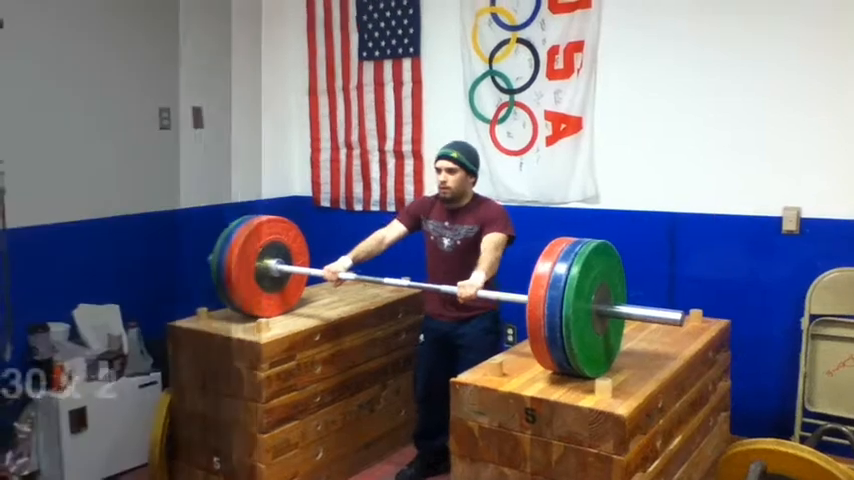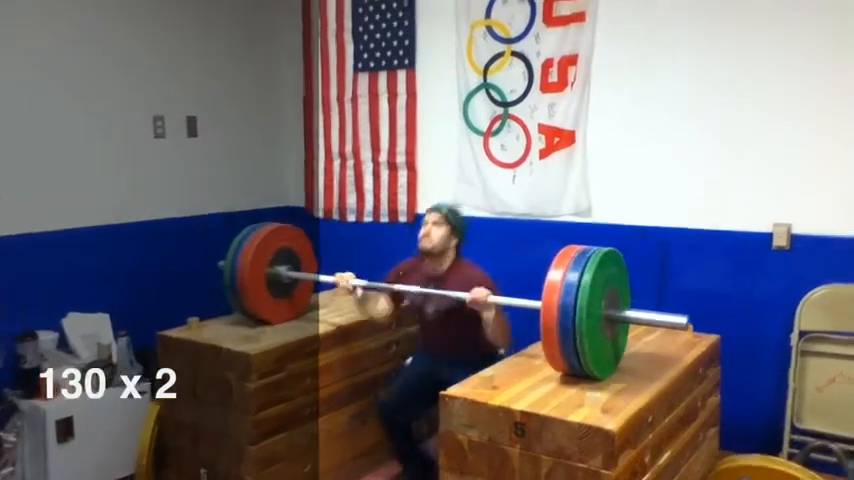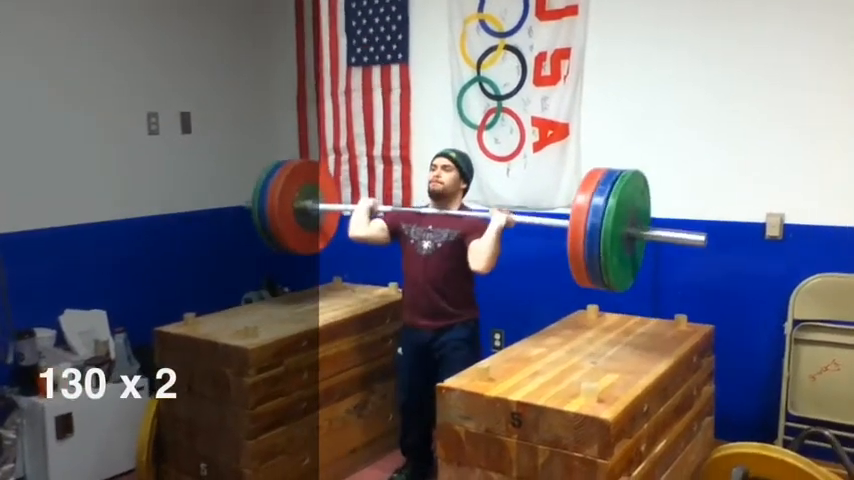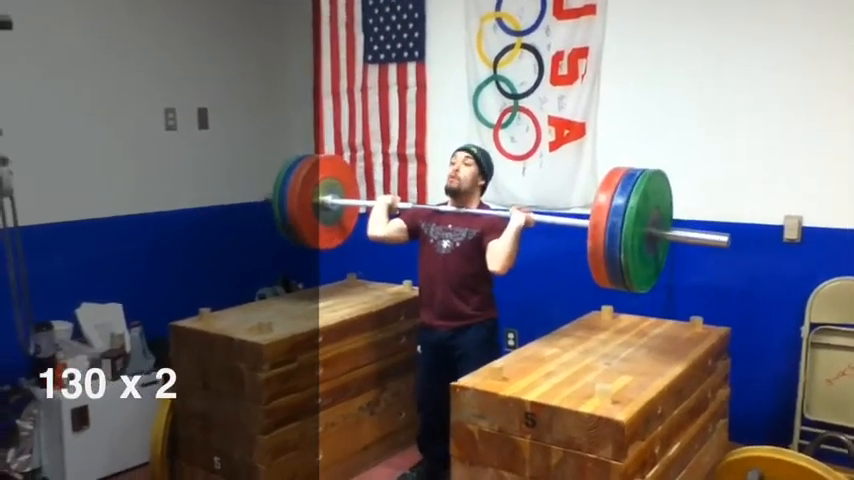
dt=1s
person 1, frame 1
left shoulder: (491, 213)
right shoulder: (424, 207)
left elbow: (491, 251)
right elbow: (385, 236)
left wrist: (476, 280)
right wrist: (347, 261)
left hip: (477, 321)
right hip: (436, 318)
right knee: (428, 390)
person 1, frame 2
left shoulder: (472, 280)
right shoulder: (404, 273)
left elbow: (502, 341)
right elbow: (378, 313)
left wrist: (487, 309)
right wrist: (356, 291)
left hip: (469, 364)
right hip: (430, 356)
right knee: (391, 407)
person 1, frame 3
left shoulder: (472, 224)
right shoulder: (405, 218)
left elbow: (481, 264)
right elbow: (358, 232)
left wrist: (497, 226)
right wrist: (364, 206)
left hip: (456, 332)
right hip: (414, 330)
right knee: (411, 403)
person 1, frame 4
left shoulder: (491, 222)
right shoulder: (425, 215)
left elbow: (498, 264)
right elbow: (378, 232)
left wrist: (516, 225)
right wrist: (383, 204)
left hip: (474, 331)
right hip: (431, 329)
right knee: (430, 402)
